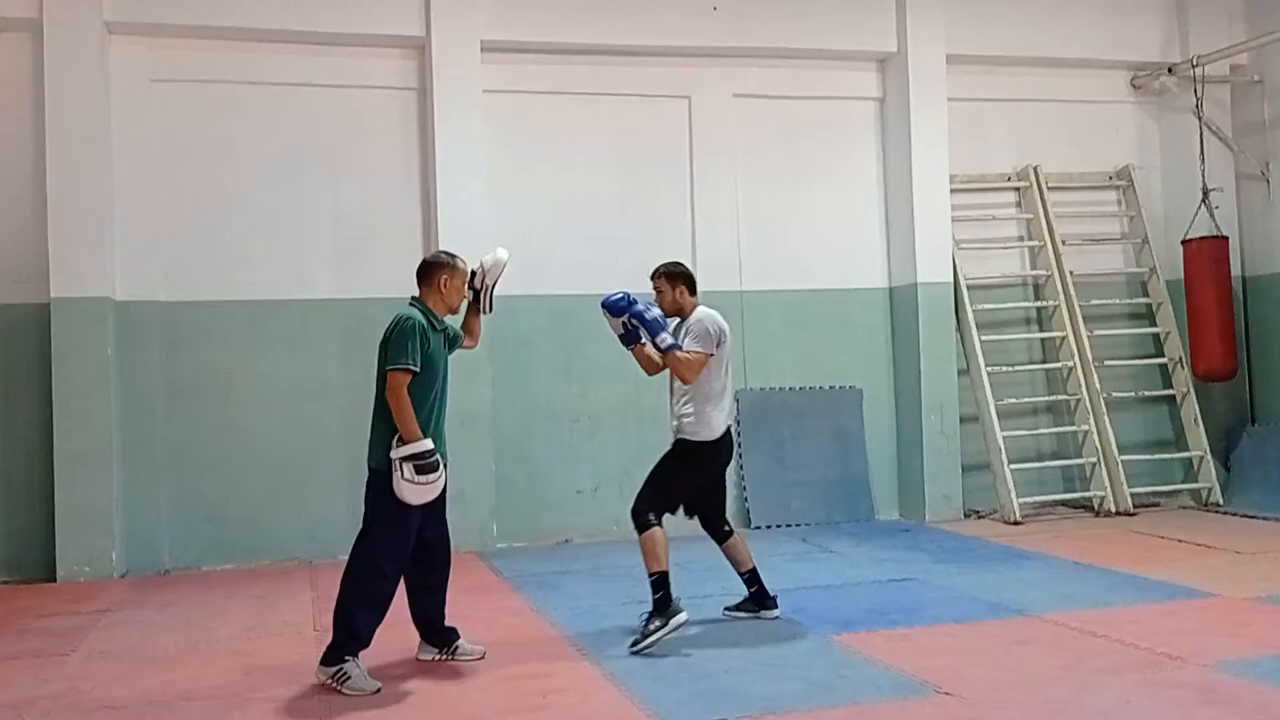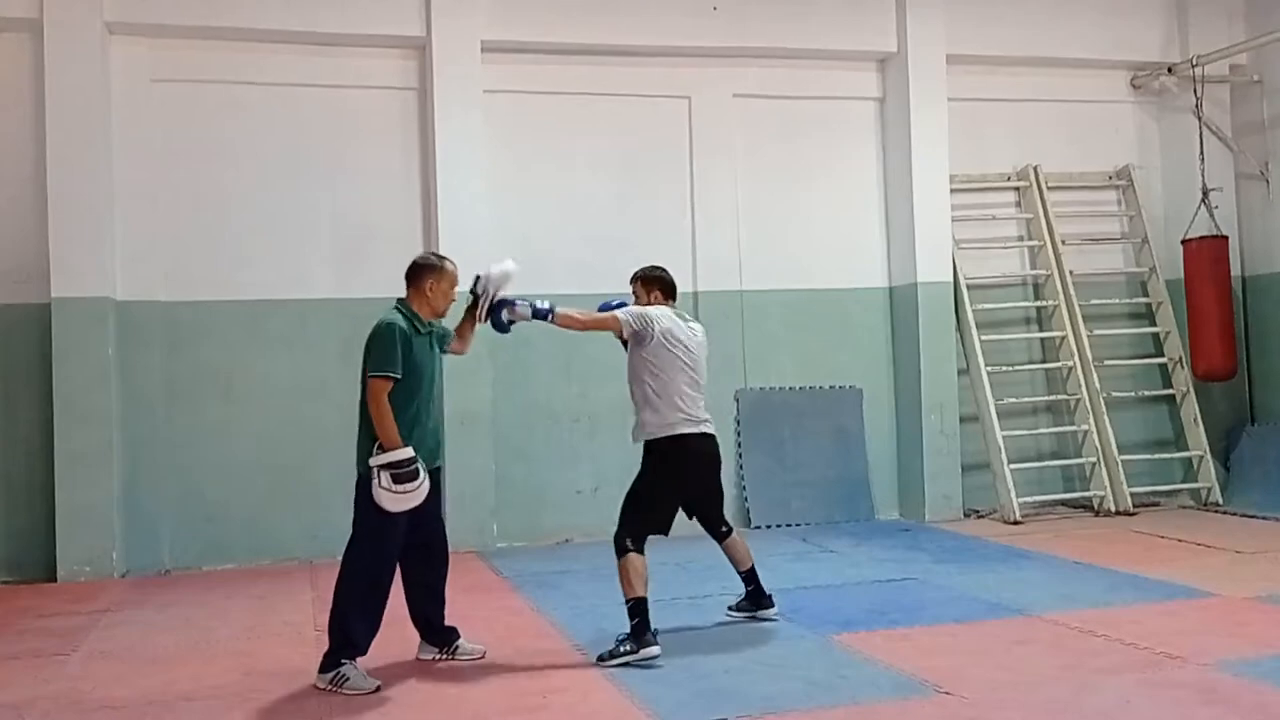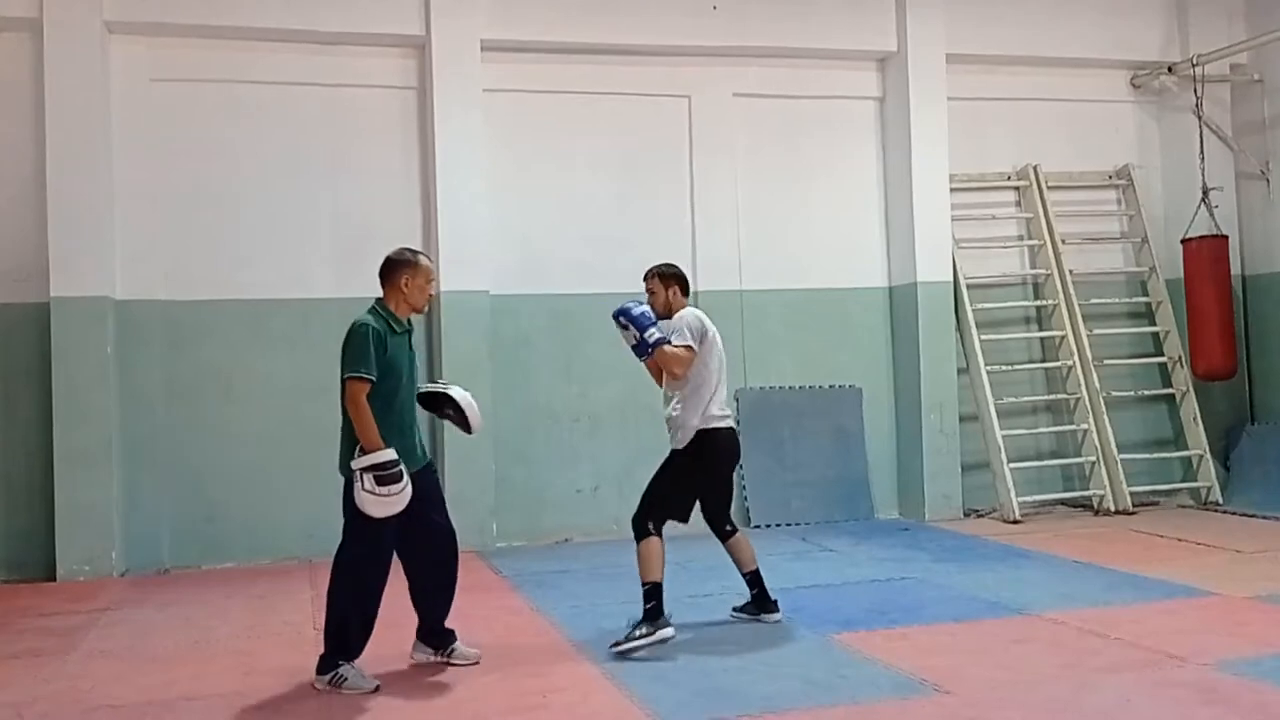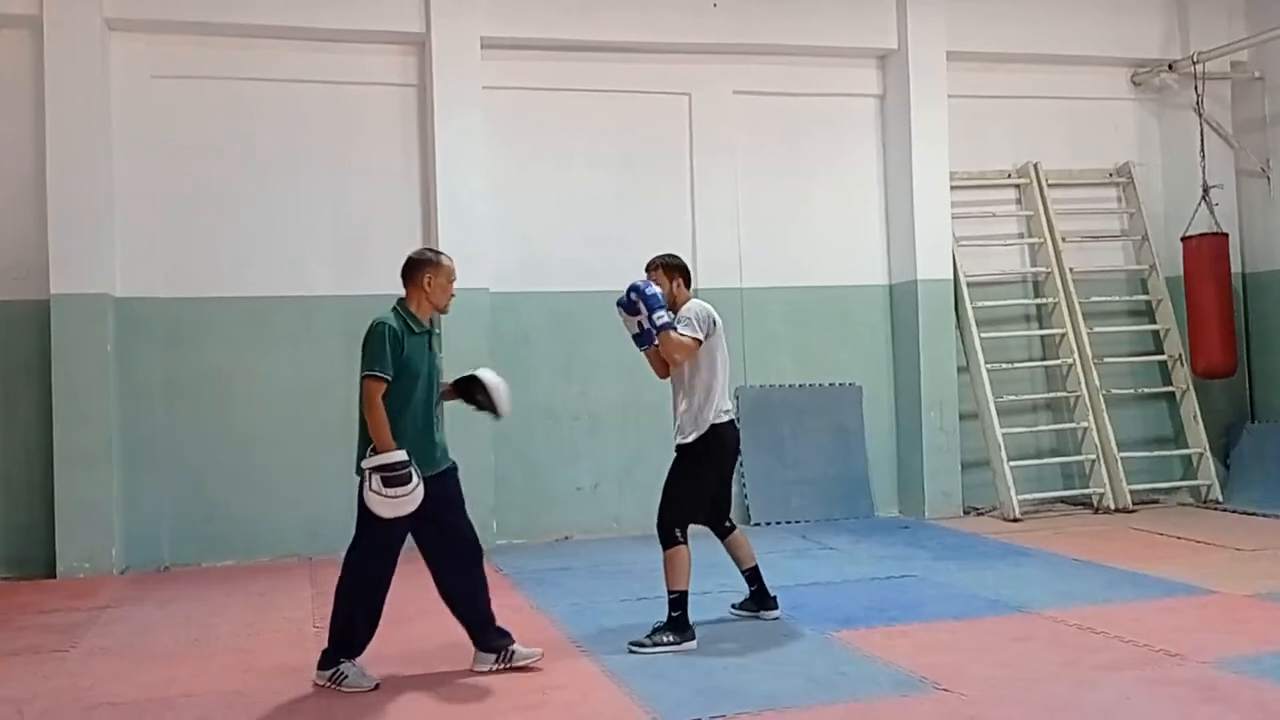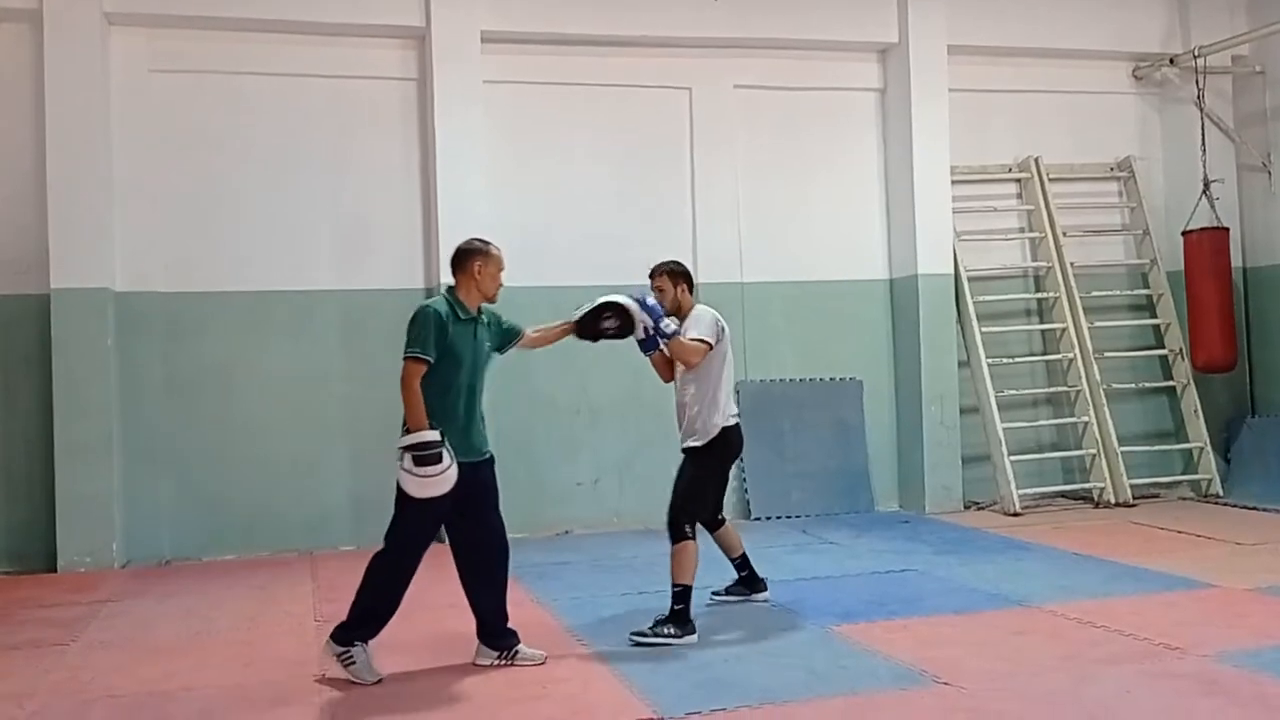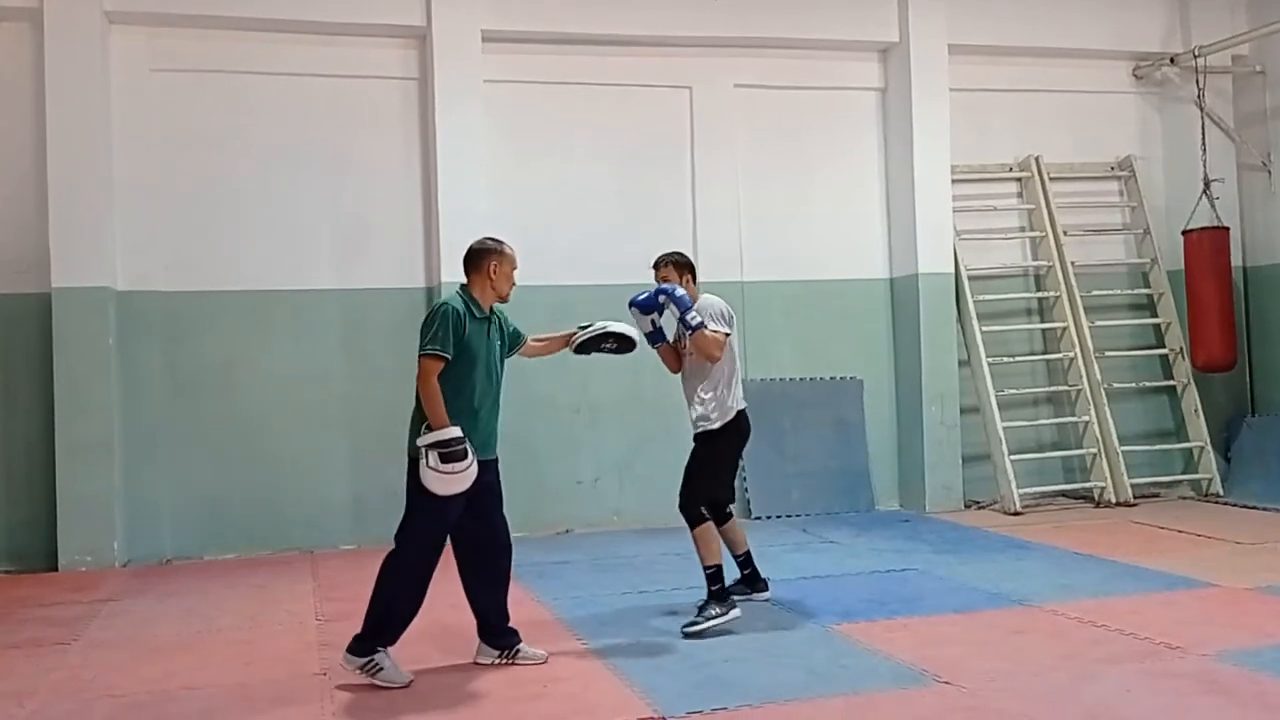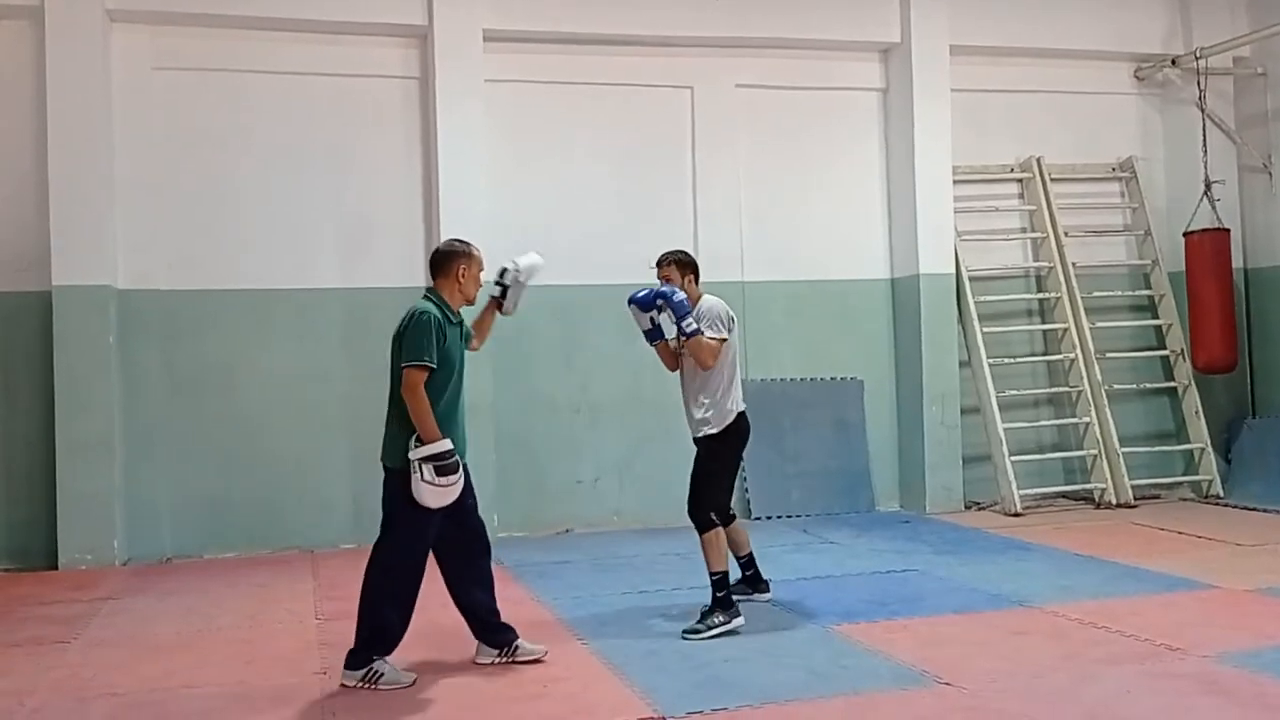
dt=0.3s
person 1, frame 1
left shoulder: (437, 327)
right shoulder: (409, 323)
left elbow: (470, 338)
right elbow: (395, 389)
left wrist: (479, 300)
right wrist: (418, 449)
left hip: (428, 460)
right hip: (399, 464)
left knee: (432, 554)
right knee: (380, 557)
left ankle: (436, 638)
right ankle: (339, 658)
person 1, frame 2
left shoulder: (429, 330)
right shoulder: (394, 329)
left elbow: (459, 342)
right elbow: (376, 396)
left wrist: (476, 308)
right wrist: (397, 455)
left hip: (423, 465)
left knee: (429, 553)
right knee: (371, 561)
left ankle: (435, 637)
right ankle: (337, 661)
person 1, frame 3
left shoulder: (404, 329)
right shoulder: (367, 330)
right elbow: (355, 398)
right wrist: (381, 460)
left hip: (415, 464)
left knee: (439, 548)
right knee: (363, 565)
left ankle: (433, 639)
right ankle: (334, 664)
person 1, frame 4
left shoulder: (428, 331)
right shoulder: (386, 330)
right elbow: (372, 397)
left wrist: (459, 391)
right wrist: (389, 460)
left hip: (436, 468)
left knee: (461, 555)
right knee: (370, 566)
left ankle: (491, 645)
right ankle: (335, 661)
person 1, frame 5
left shoulder: (487, 322)
right shoulder: (433, 315)
left elbow: (529, 337)
right elbow: (410, 380)
left wrist: (575, 325)
left hip: (474, 458)
left knee: (487, 549)
right knee: (403, 550)
left ankle: (496, 642)
right ankle: (350, 639)
person 1, frame 6
left shoulder: (496, 322)
right shoulder: (449, 312)
left elbow: (530, 346)
right elbow: (427, 377)
left wrist: (578, 337)
right wrist: (444, 436)
left hip: (481, 457)
left knee: (491, 549)
right knee: (417, 551)
left ankle: (497, 640)
right ankle: (368, 649)
person 1, frame 7
left shoulder: (449, 318)
right shoulder: (426, 317)
left elbow: (472, 342)
right elbow: (412, 386)
left wrist: (494, 306)
right wrist: (436, 447)
left hip: (447, 458)
right hip: (417, 461)
left knee: (470, 548)
right knee: (400, 557)
left ankle: (495, 640)
right ankle: (364, 661)
person 2, frame 1
left shoulder: (706, 320)
right shoulder: (688, 326)
left elbow: (688, 372)
right elbow: (654, 368)
left wrist: (659, 332)
right wrist: (627, 330)
left hip: (700, 441)
right hip: (714, 440)
left knee: (646, 511)
right knee: (716, 520)
left ankle: (664, 606)
right ankle: (760, 597)
person 2, frame 2
left shoulder: (647, 318)
right shoulder: (695, 330)
left elbow: (588, 321)
left wrist: (533, 310)
right wrist: (628, 340)
left hip: (669, 447)
right hip: (704, 444)
left knee: (629, 536)
right knee: (717, 523)
left ankle: (640, 634)
right ankle: (759, 598)
person 2, frame 3
left shoulder: (688, 319)
right shoulder: (684, 324)
left elbow: (677, 367)
right elbow: (665, 379)
left wrist: (650, 331)
right wrist: (637, 340)
left hip: (700, 441)
right hip: (720, 439)
left knee: (646, 521)
right knee: (721, 523)
left ankle: (654, 616)
right ankle: (762, 600)
person 2, frame 4
left shoulder: (696, 311)
right shoulder: (682, 317)
left elbow: (678, 355)
right elbow: (665, 369)
left wrist: (657, 312)
right wrist: (639, 328)
left hip: (707, 436)
right hip: (716, 435)
left knee: (670, 524)
right knee: (719, 520)
left ankle: (678, 625)
right ankle: (762, 597)
person 2, frame 5
left shoulder: (704, 317)
right shoulder: (682, 325)
left elbow: (692, 358)
right elbow: (669, 373)
left wrist: (663, 323)
right wrist: (645, 335)
left hip: (714, 436)
right hip: (706, 438)
left knee: (681, 520)
right knee: (706, 515)
left ankle: (678, 618)
right ankle: (750, 581)
person 2, frame 6
left shoulder: (711, 306)
right shoulder: (687, 316)
left elbow: (713, 351)
right elbow: (676, 365)
left wrist: (686, 312)
right wrist: (651, 328)
left hip: (724, 422)
right hip: (712, 425)
left knee: (694, 503)
right knee: (715, 507)
left ankle: (718, 598)
right ankle: (752, 579)
person 2, frame 7
left shoulder: (713, 309)
right shoulder: (689, 314)
left elbow: (707, 359)
right elbow: (673, 362)
left wrist: (682, 317)
right wrist: (650, 325)
left hip: (723, 426)
right hip: (711, 429)
left knee: (703, 510)
right knee: (718, 510)
left ankle: (723, 607)
right ankle: (753, 580)
